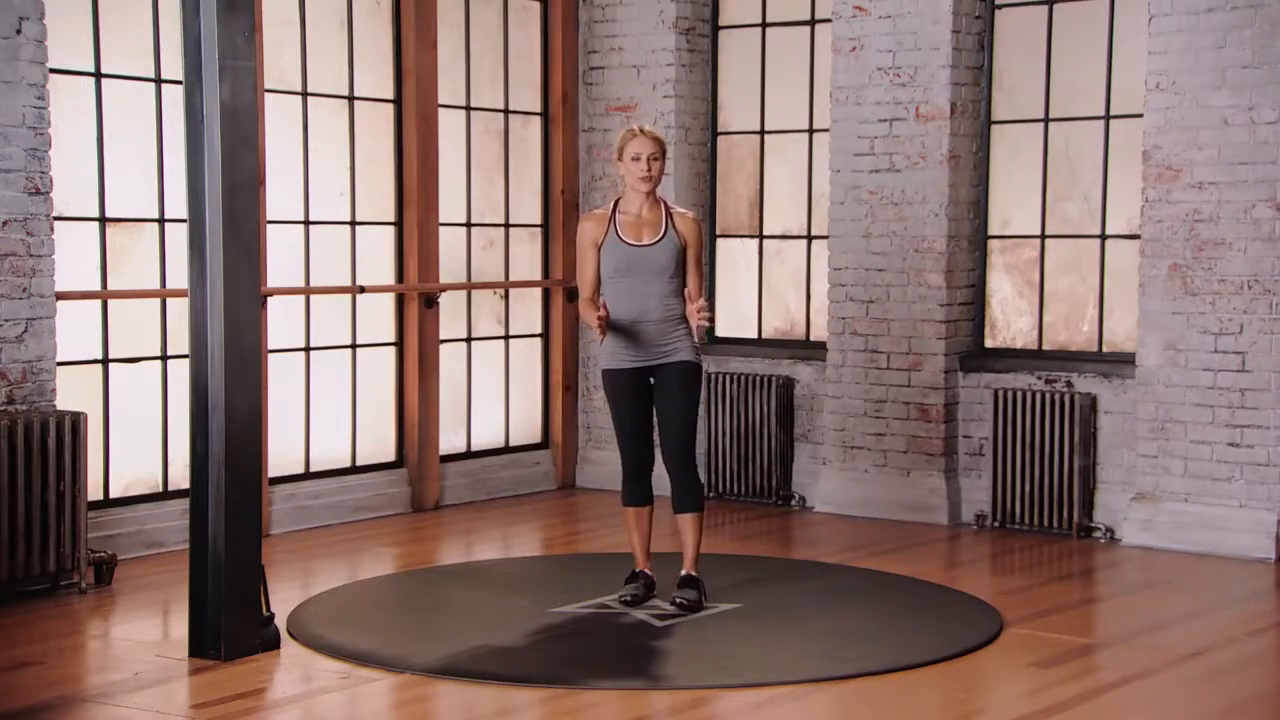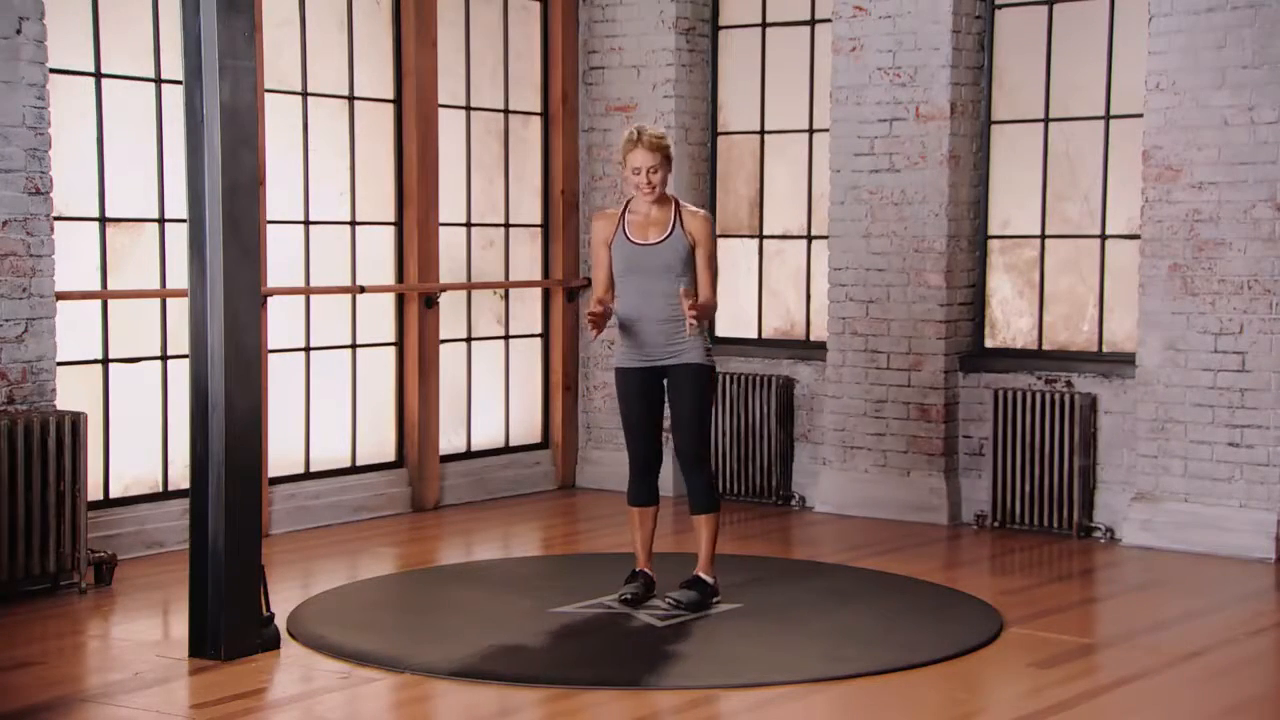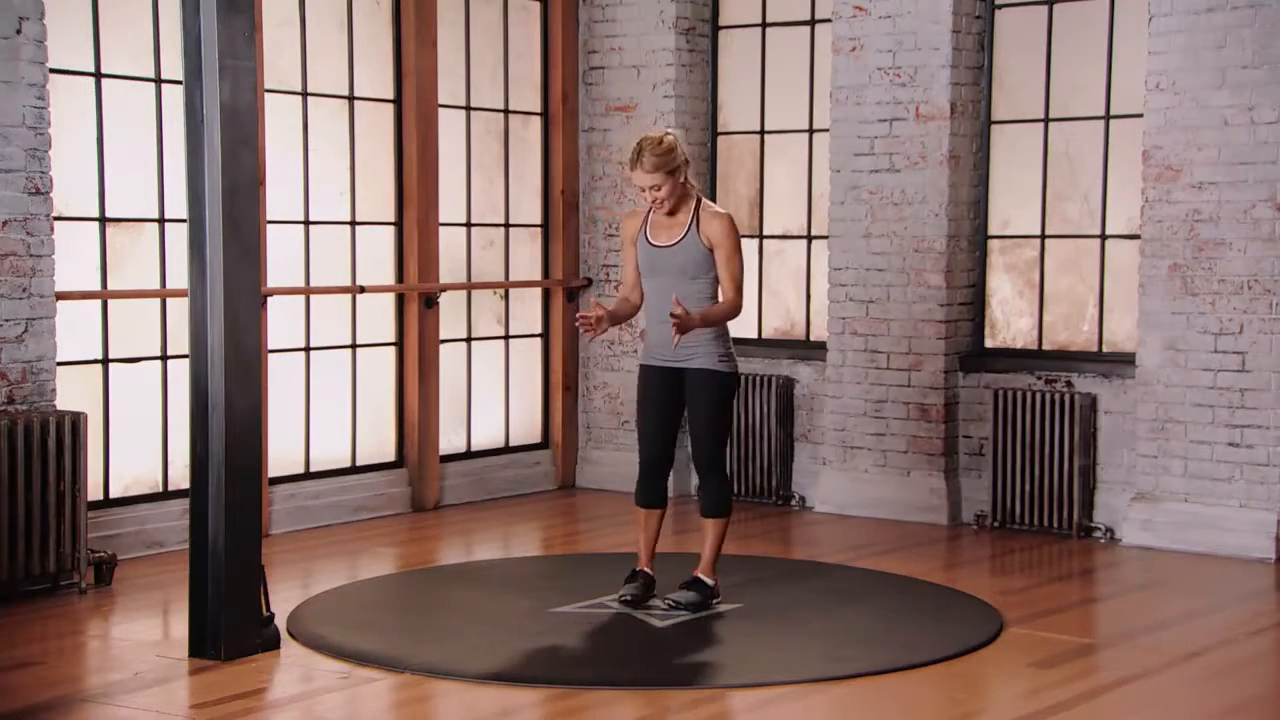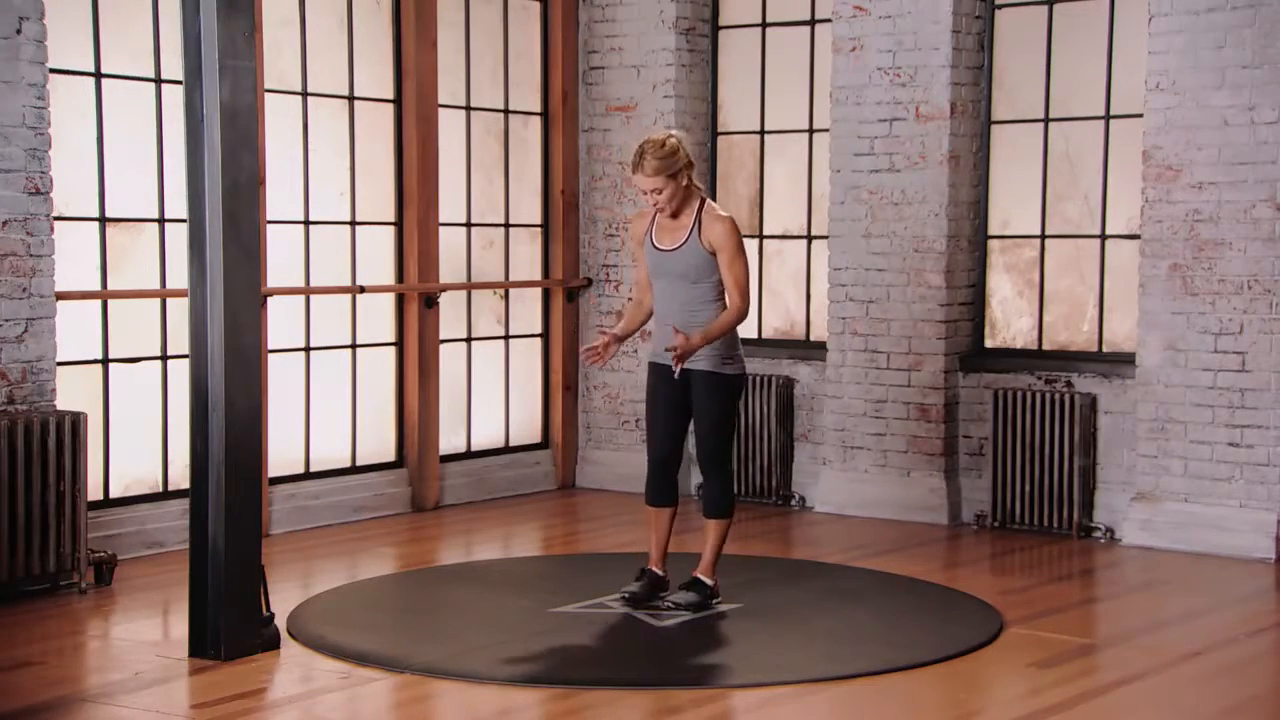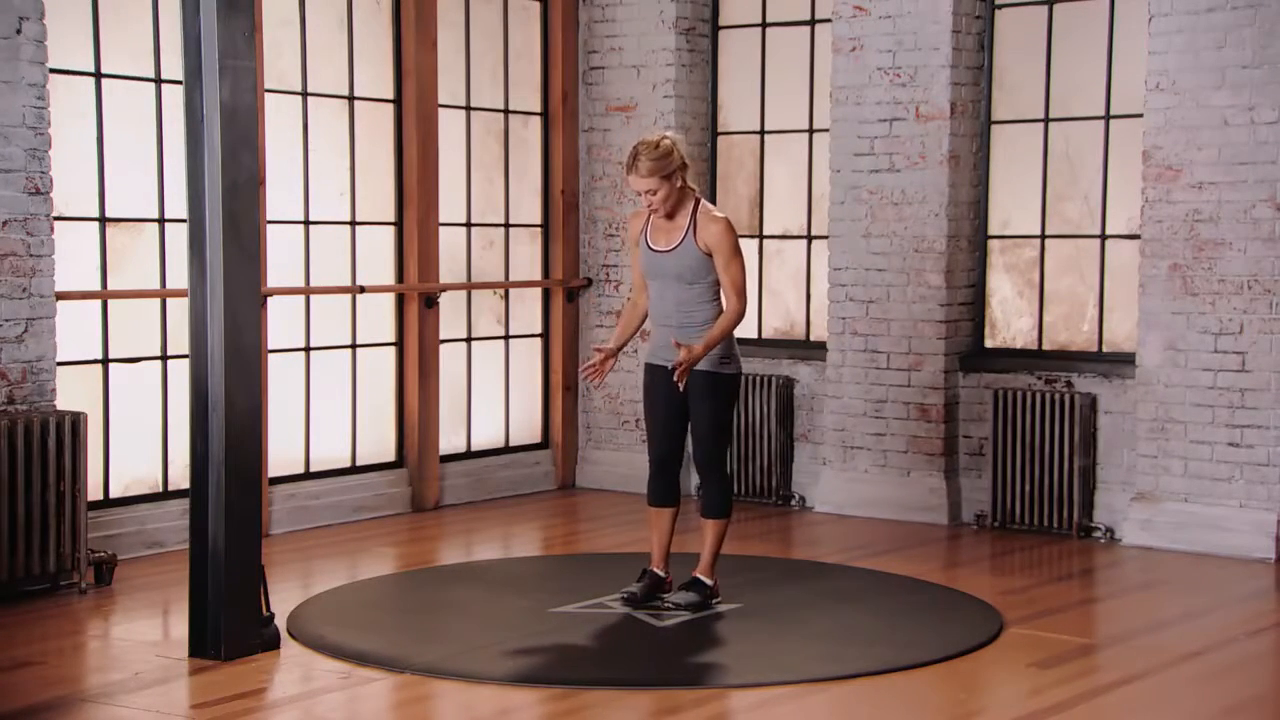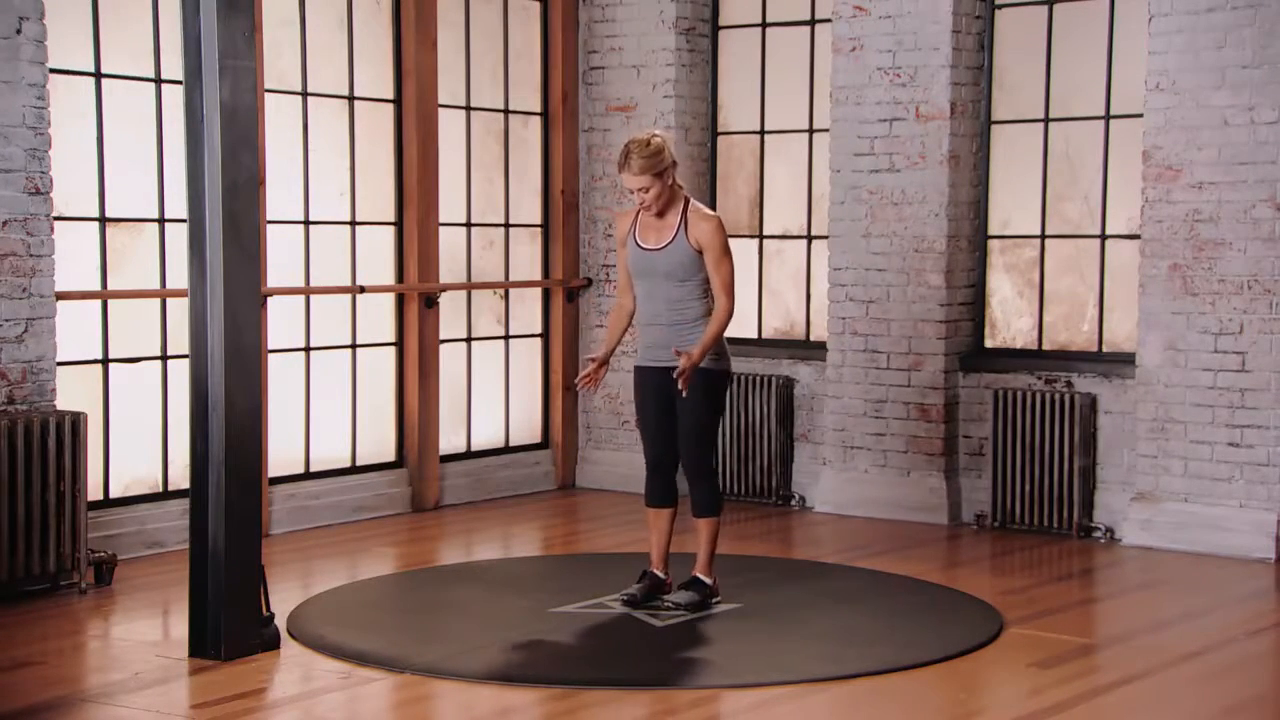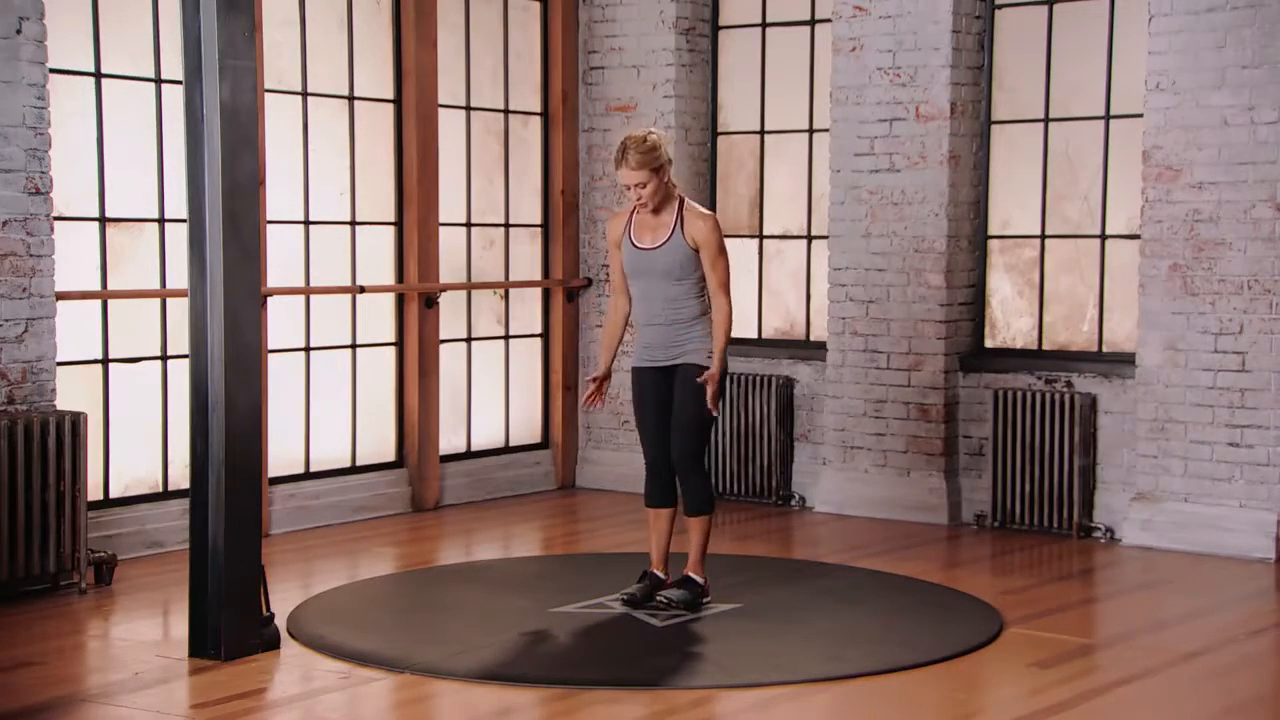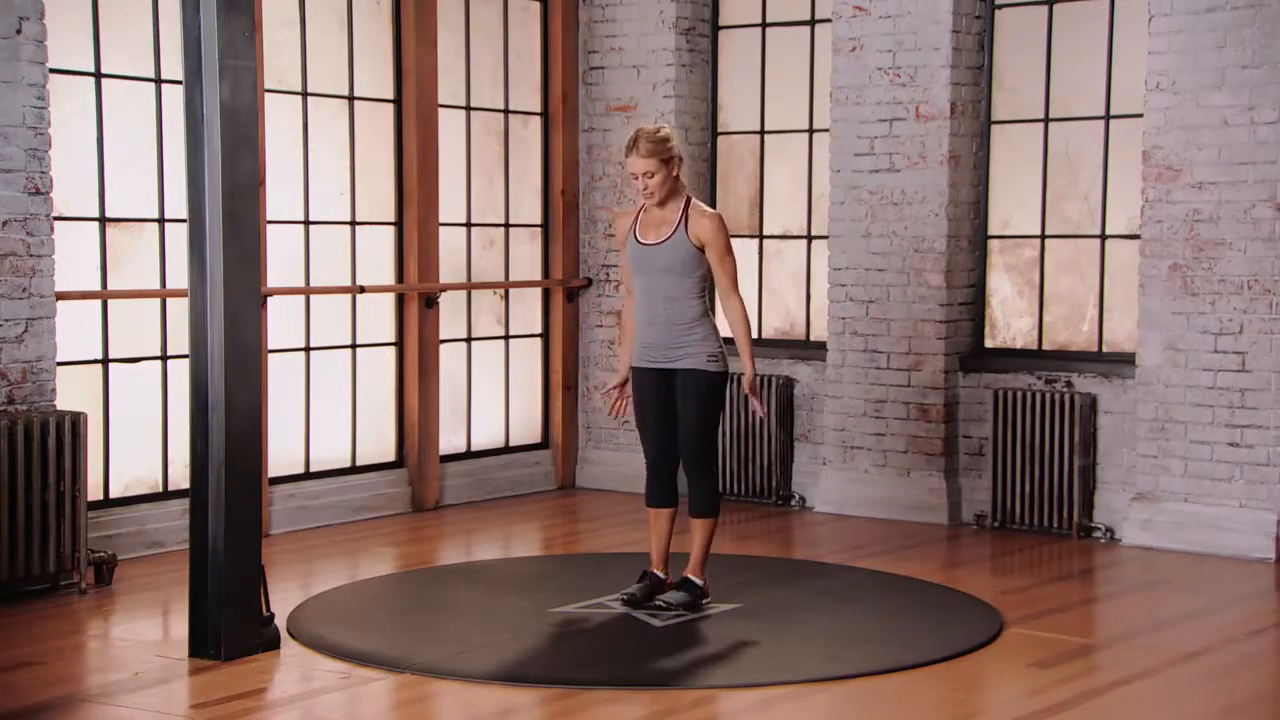
dt=0.3s
person 1, frame 1
left shoulder: (684, 224)
right shoulder: (595, 225)
left elbow: (695, 295)
right elbow: (586, 298)
left wrist: (697, 314)
right wrist: (597, 319)
left hip: (677, 356)
right hip: (622, 359)
left knee: (680, 459)
right knee: (635, 463)
left ankle: (690, 572)
right ankle: (642, 570)
person 1, frame 2
left shoulder: (695, 221)
right shoulder: (606, 224)
left elbow: (708, 298)
right elbow: (602, 293)
left wrist: (697, 310)
right wrist: (599, 313)
left hip: (687, 356)
right hip: (634, 359)
left knee: (693, 460)
right knee: (642, 462)
left ankle: (704, 575)
right ankle: (642, 569)
person 1, frame 3
left shoulder: (716, 223)
right shoulder: (634, 226)
left elbow: (733, 301)
right elbow: (632, 294)
left wrist: (696, 320)
right wrist: (609, 316)
left hip: (709, 360)
right hip: (657, 361)
left knee: (708, 464)
right knee: (652, 462)
left ankle: (706, 576)
right ankle: (643, 570)
person 1, frame 4
left shoulder: (718, 226)
right shoulder: (642, 227)
left elbow: (739, 304)
left wrist: (698, 341)
right wrist: (617, 335)
left hip: (716, 364)
right hip: (665, 362)
left knee: (713, 466)
right knee: (660, 462)
left ankle: (706, 578)
right ankle: (655, 569)
person 1, frame 5
left shoulder: (714, 226)
right shoulder: (638, 227)
left elbow: (736, 304)
left wrist: (700, 349)
right wrist: (615, 346)
left hip: (712, 365)
right hip: (661, 362)
left knee: (709, 466)
right knee: (661, 463)
left ankle: (705, 577)
right ankle: (657, 571)
person 1, frame 6
left shoulder: (704, 224)
right shoulder: (625, 225)
left elbow: (724, 301)
left wrist: (699, 354)
right wrist: (606, 352)
left hip: (701, 363)
right hip: (651, 362)
left knee: (696, 464)
right knee: (658, 464)
left ankle: (704, 576)
right ankle: (656, 571)
person 1, frame 7
left shoulder: (699, 223)
right shoulder: (619, 227)
left elbow: (719, 299)
right elbow: (619, 300)
left wrist: (717, 366)
right wrist: (604, 366)
left hip: (694, 359)
right hip: (647, 362)
left knee: (688, 461)
right knee: (656, 465)
left ankle: (695, 575)
right ankle: (656, 570)
person 1, frame 8
left shoulder: (704, 222)
right shoulder: (627, 224)
left elbow: (730, 298)
left wrist: (748, 367)
right wrist: (624, 370)
left hip: (696, 362)
right hip: (650, 363)
left knee: (698, 465)
right knee: (658, 466)
left ankle: (695, 577)
right ankle: (657, 571)
